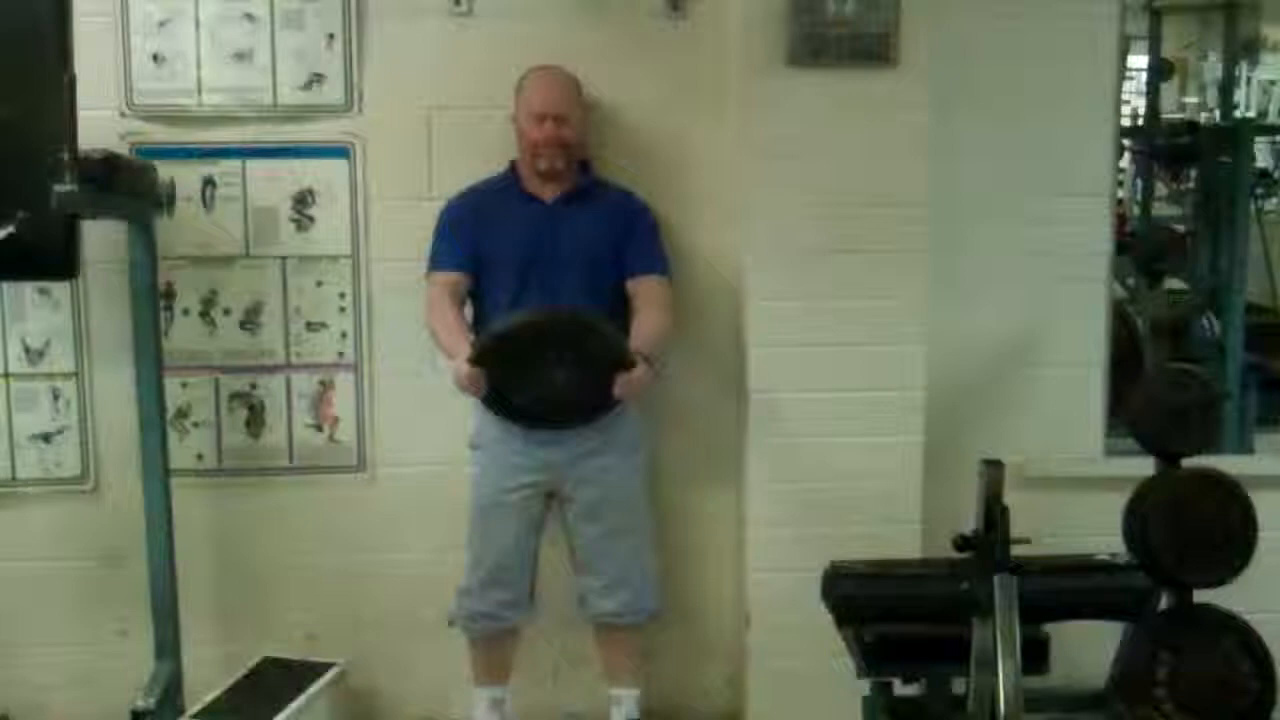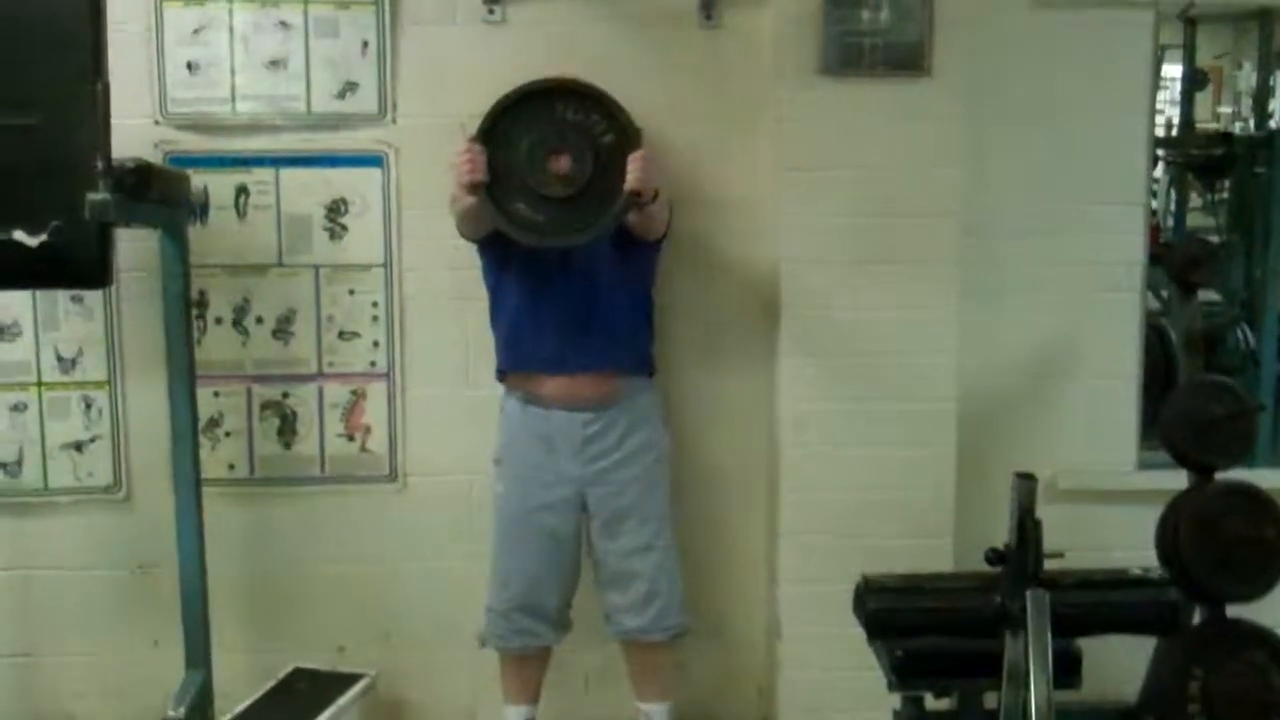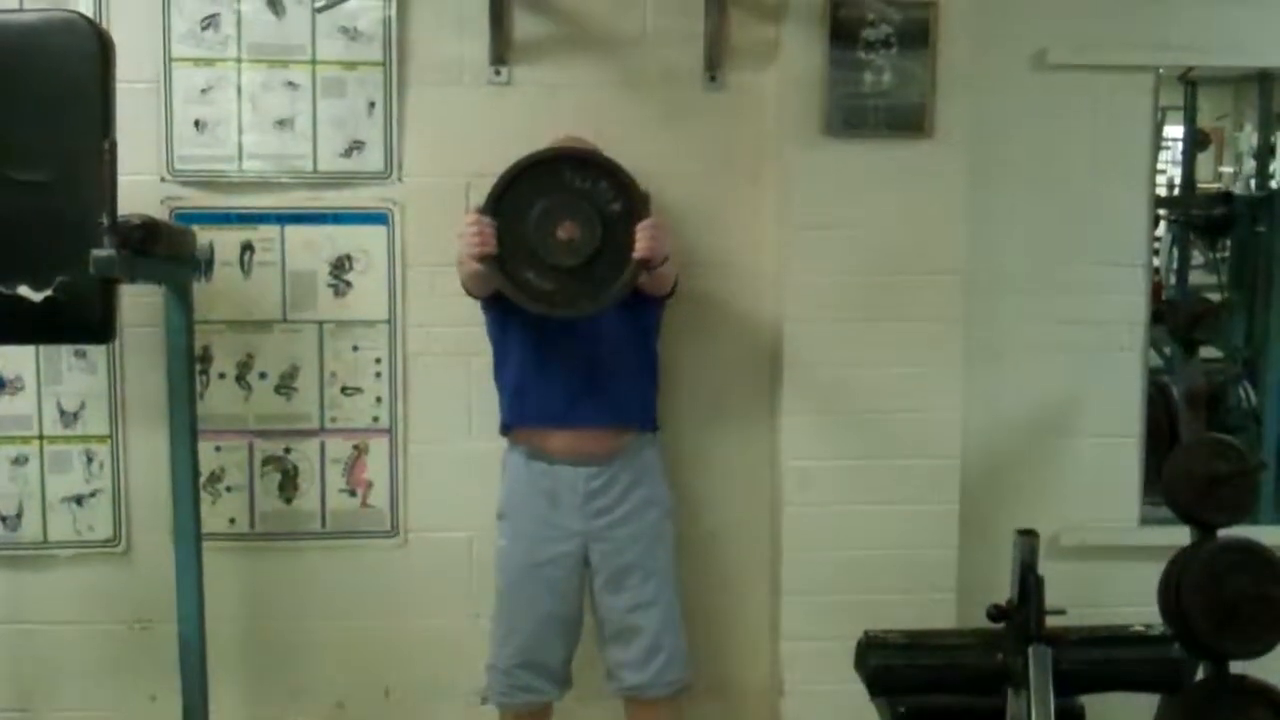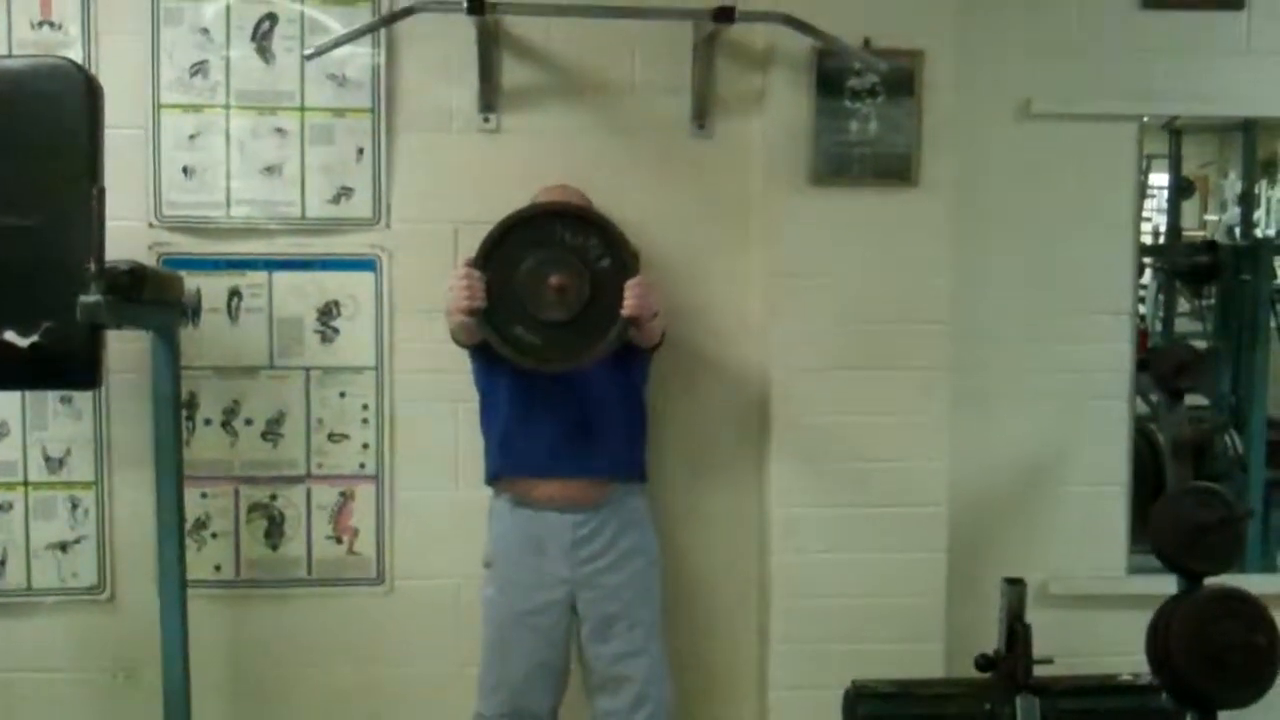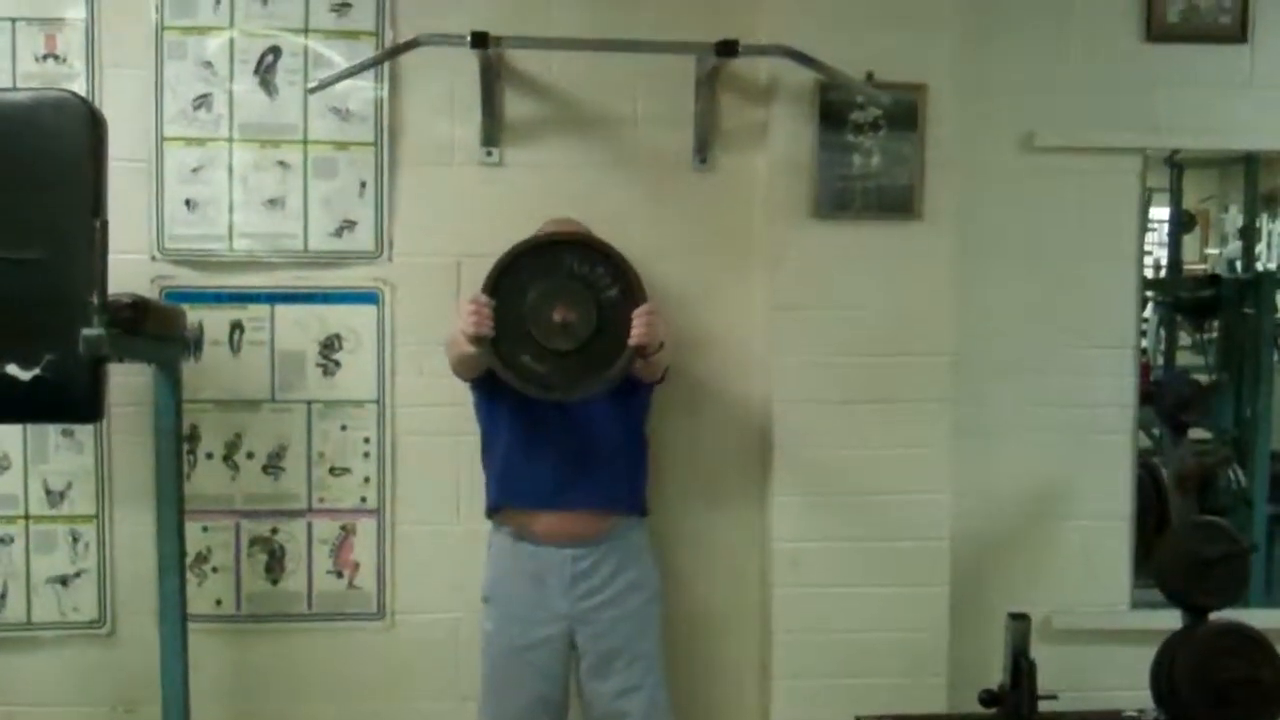
dt=1s
person 1, frame 1
left shoulder: (623, 211)
right shoulder: (472, 209)
left elbow: (653, 301)
right elbow: (442, 298)
left wrist: (644, 356)
right wrist: (460, 352)
left hip: (604, 424)
right hip: (508, 424)
left knee: (618, 581)
right knee: (492, 582)
person 1, frame 2
left shoulder: (623, 212)
left elbow: (653, 224)
right elbow: (473, 222)
left wrist: (649, 196)
right wrist: (467, 192)
left hip: (624, 419)
right hip: (533, 423)
left knee: (644, 590)
right knee: (522, 592)
person 1, frame 3
left shoulder: (629, 262)
left elbow: (661, 282)
right elbow: (480, 282)
left wrist: (659, 259)
right wrist: (471, 259)
left hip: (627, 474)
right hip: (536, 477)
left knee: (648, 646)
right knee: (525, 653)
person 1, frame 4
left shoulder: (616, 306)
left elbow: (648, 334)
right elbow: (468, 331)
left wrist: (647, 314)
right wrist: (461, 309)
left hip: (615, 522)
right hip: (522, 525)
person 1, frame 5
left shoulder: (619, 340)
left elbow: (651, 368)
right elbow: (465, 363)
left wrist: (653, 347)
right wrist: (466, 339)
left hip: (615, 557)
right hip: (522, 559)
